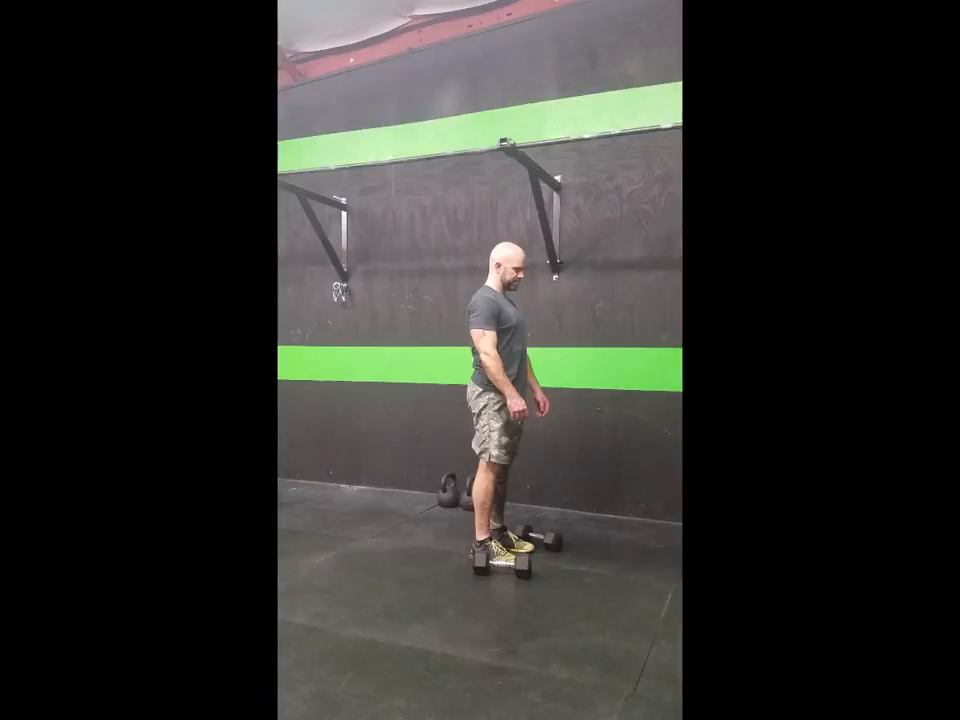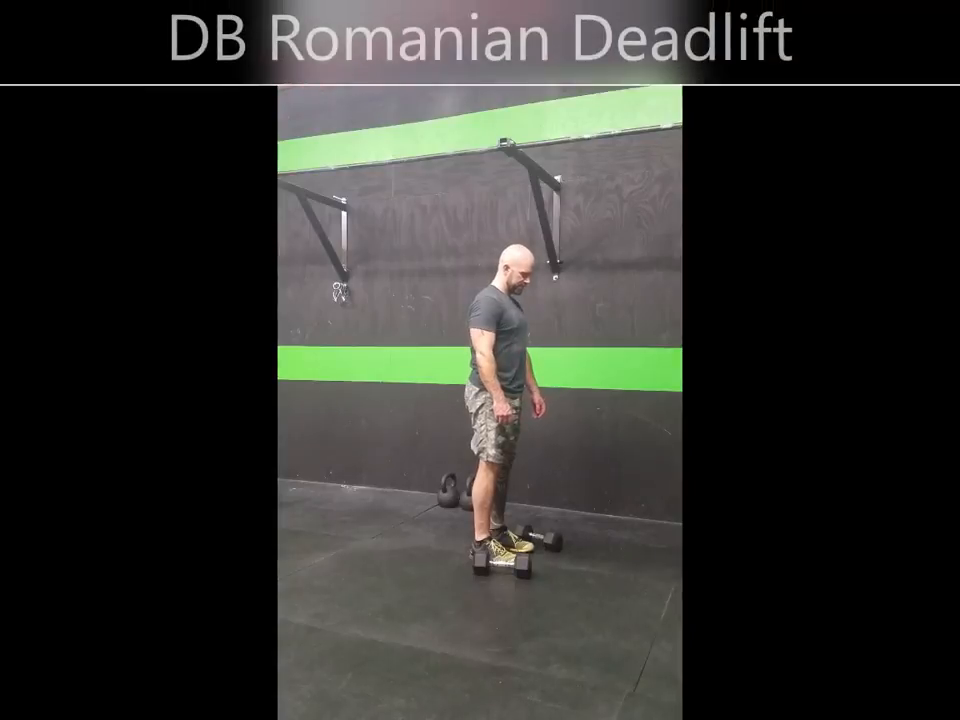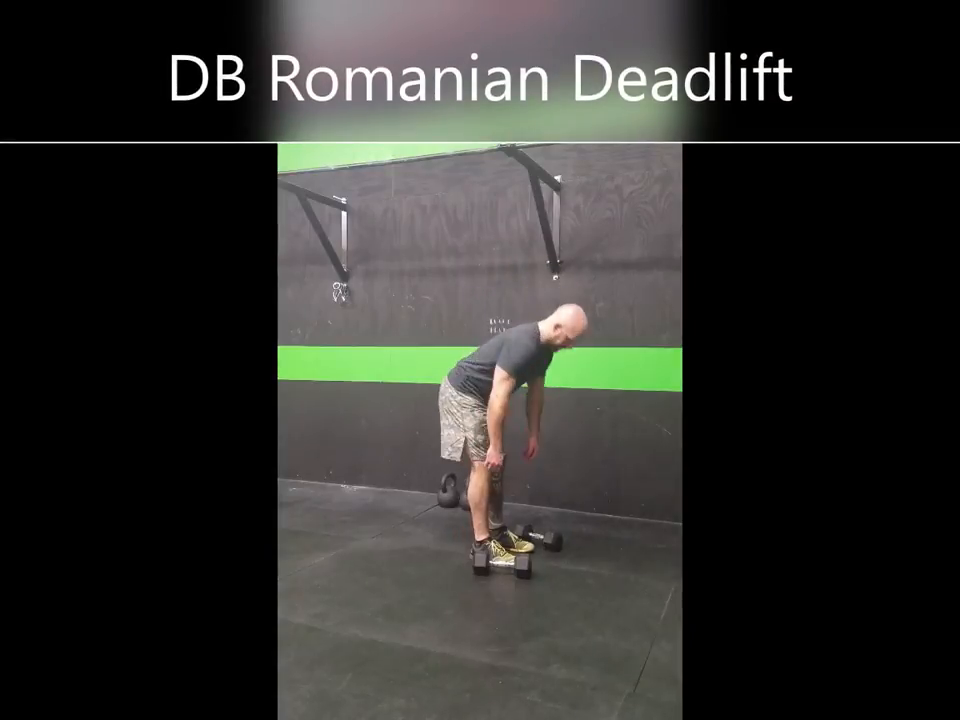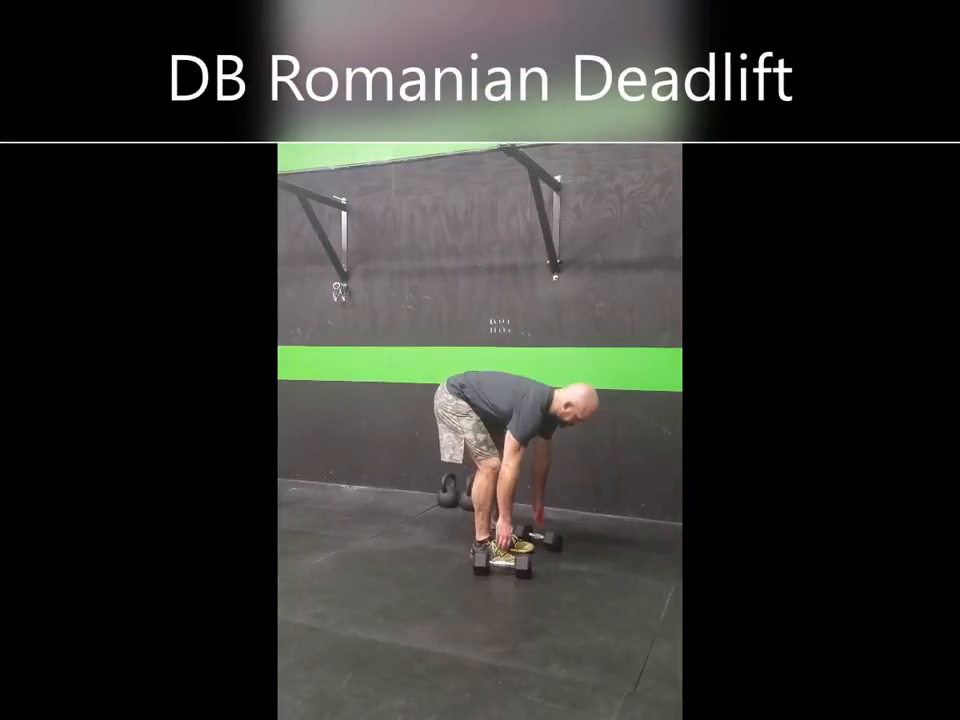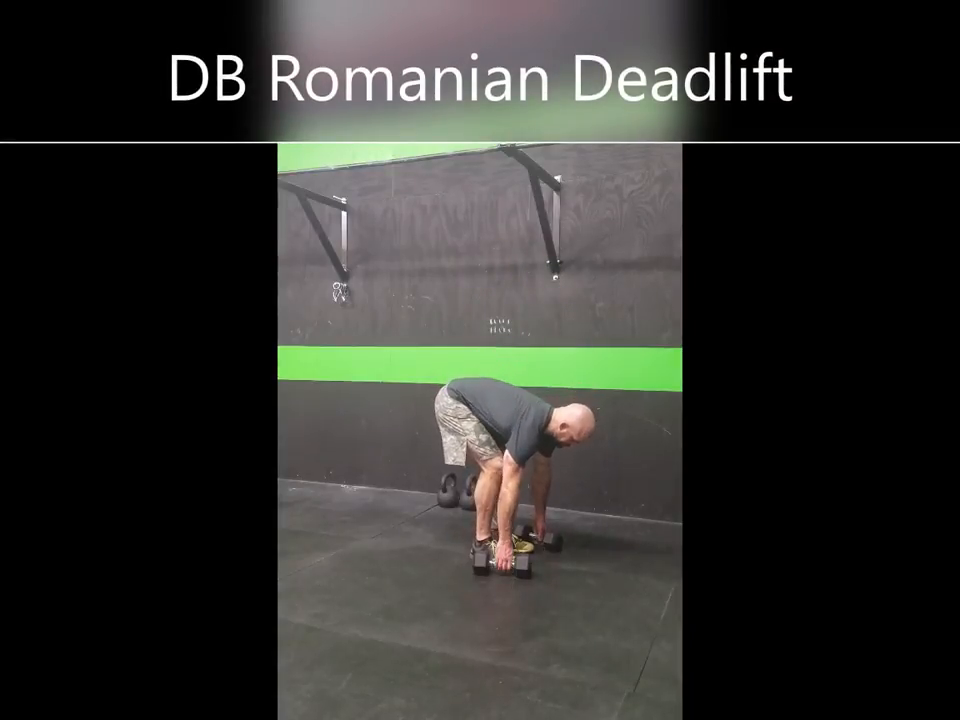
dt=0.5s
person 1, frame 1
left shoulder: (505, 302)
right shoulder: (484, 302)
right elbow: (487, 355)
left wrist: (535, 389)
right wrist: (513, 396)
left hip: (508, 396)
right hip: (492, 396)
left knee: (502, 466)
right knee: (490, 466)
left ankle: (498, 530)
right ankle: (482, 542)
person 1, frame 2
left shoulder: (513, 303)
right shoulder: (487, 301)
right elbow: (483, 355)
left wrist: (534, 390)
right wrist: (498, 400)
left hip: (510, 396)
right hip: (489, 396)
left knee: (503, 466)
right knee: (490, 466)
left ankle: (498, 530)
right ankle: (481, 542)
person 1, frame 3
left shoulder: (543, 348)
right shoulder: (522, 344)
left elbow: (535, 392)
right elbow: (498, 397)
left wrist: (533, 434)
right wrist: (495, 447)
left hip: (480, 397)
right hip: (461, 394)
left knee: (496, 467)
right knee: (483, 466)
left ankle: (498, 530)
right ankle: (481, 542)
person 1, frame 4
left shoulder: (548, 408)
right shoulder: (532, 410)
left elbow: (542, 456)
right elbow: (509, 467)
left wrist: (538, 502)
right wrist: (505, 520)
left hip: (474, 402)
right hip: (453, 399)
left knee: (501, 461)
right knee: (490, 465)
left ankle: (498, 532)
right ankle: (482, 543)
person 1, frame 5
left shoulder: (548, 422)
right shoulder: (529, 428)
left elbow: (542, 473)
right elbow: (510, 486)
left wrist: (540, 516)
right wrist: (505, 542)
left hip: (471, 400)
right hip: (453, 403)
left knee: (506, 468)
right knee: (495, 466)
left ankle: (497, 531)
right ankle: (482, 543)
